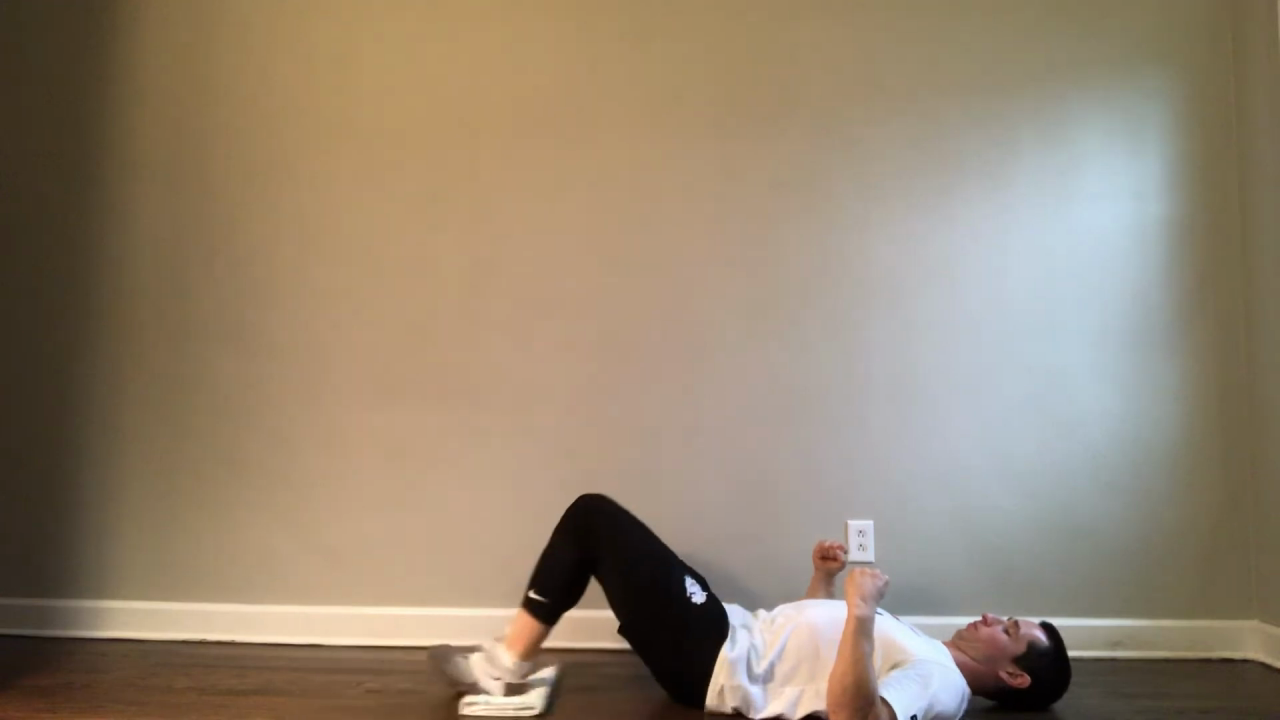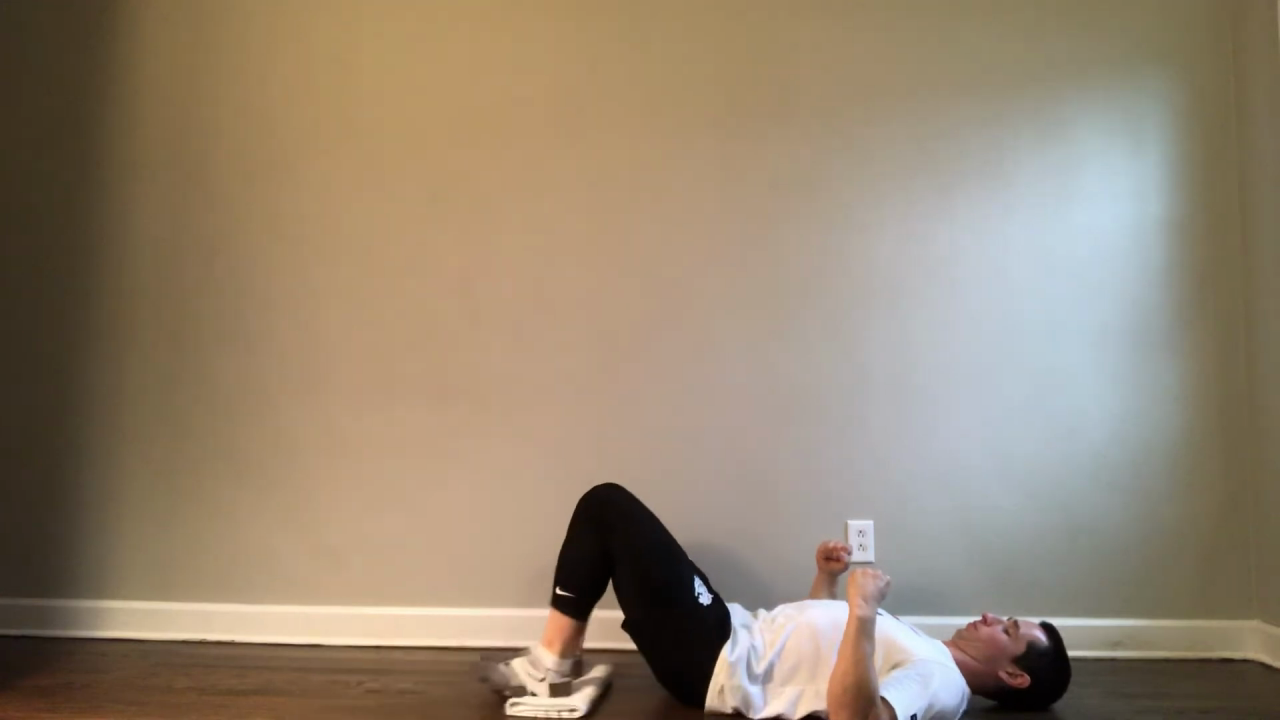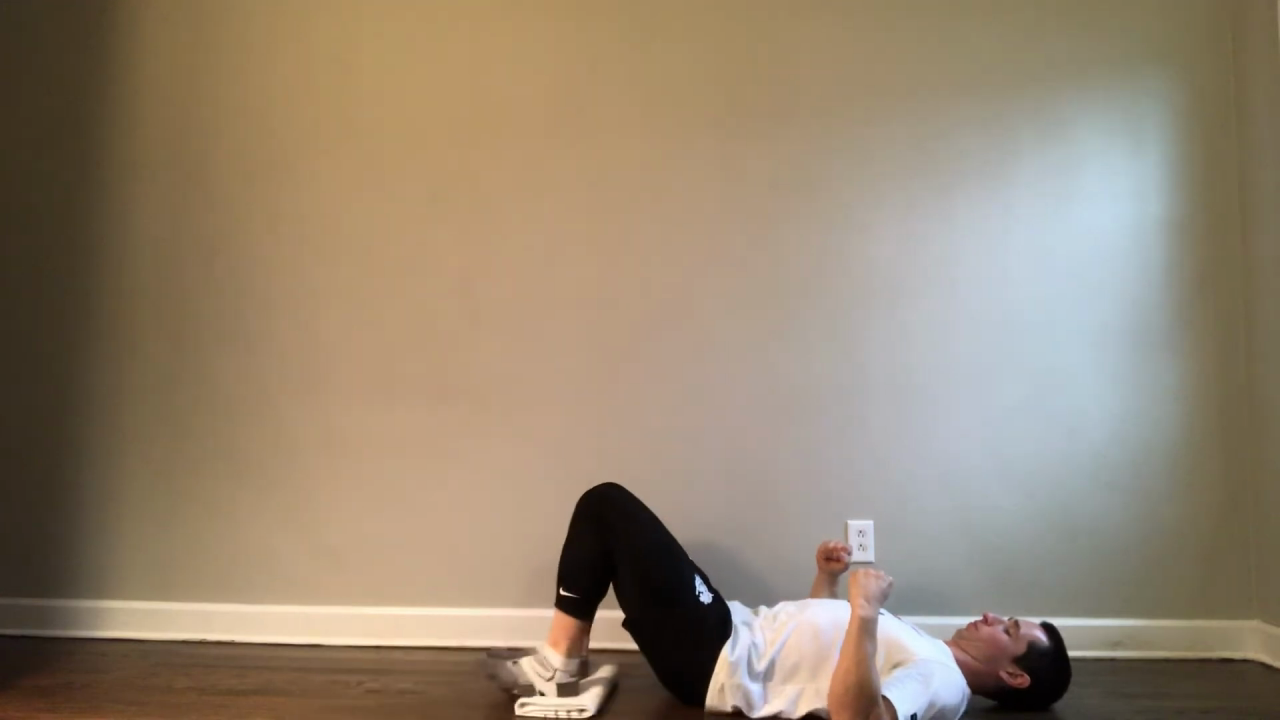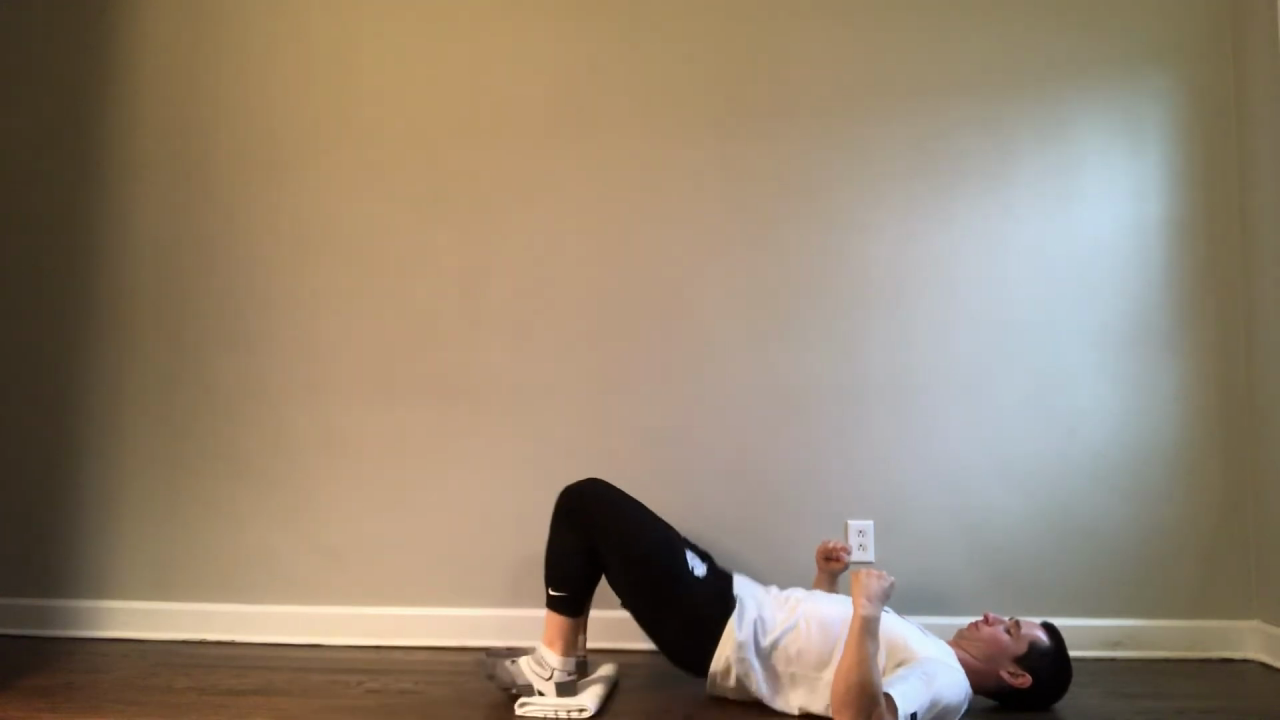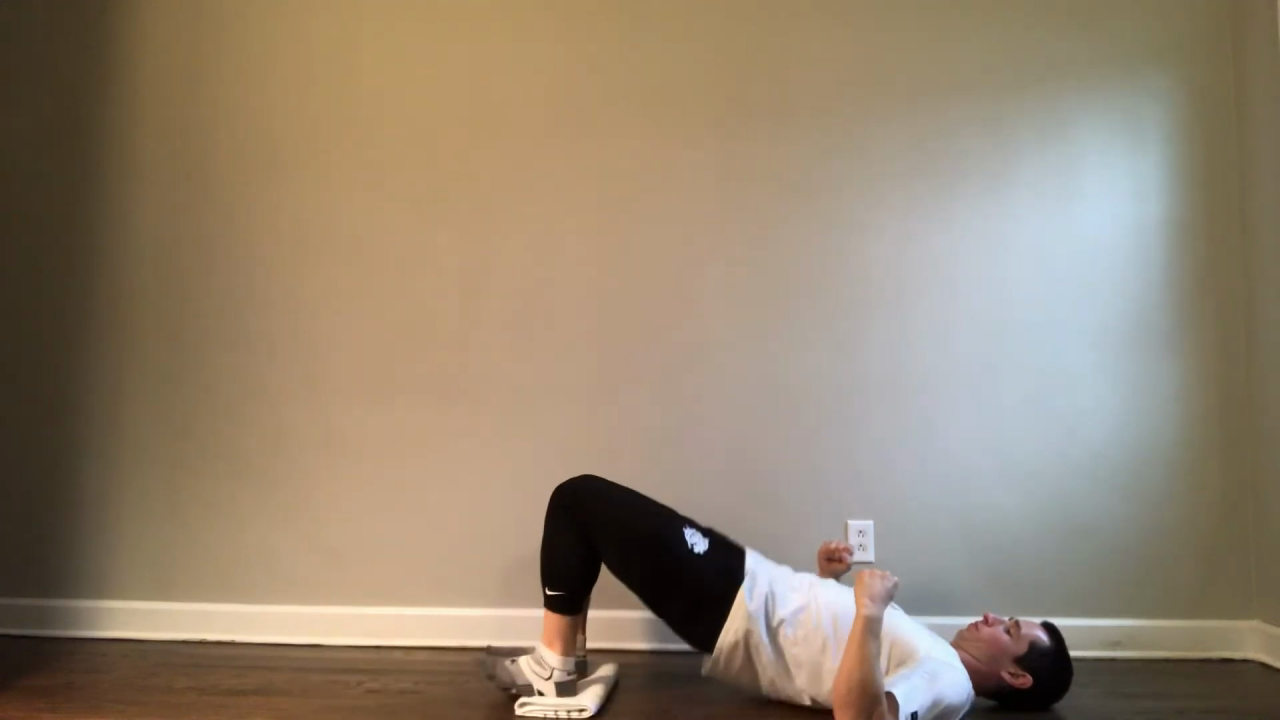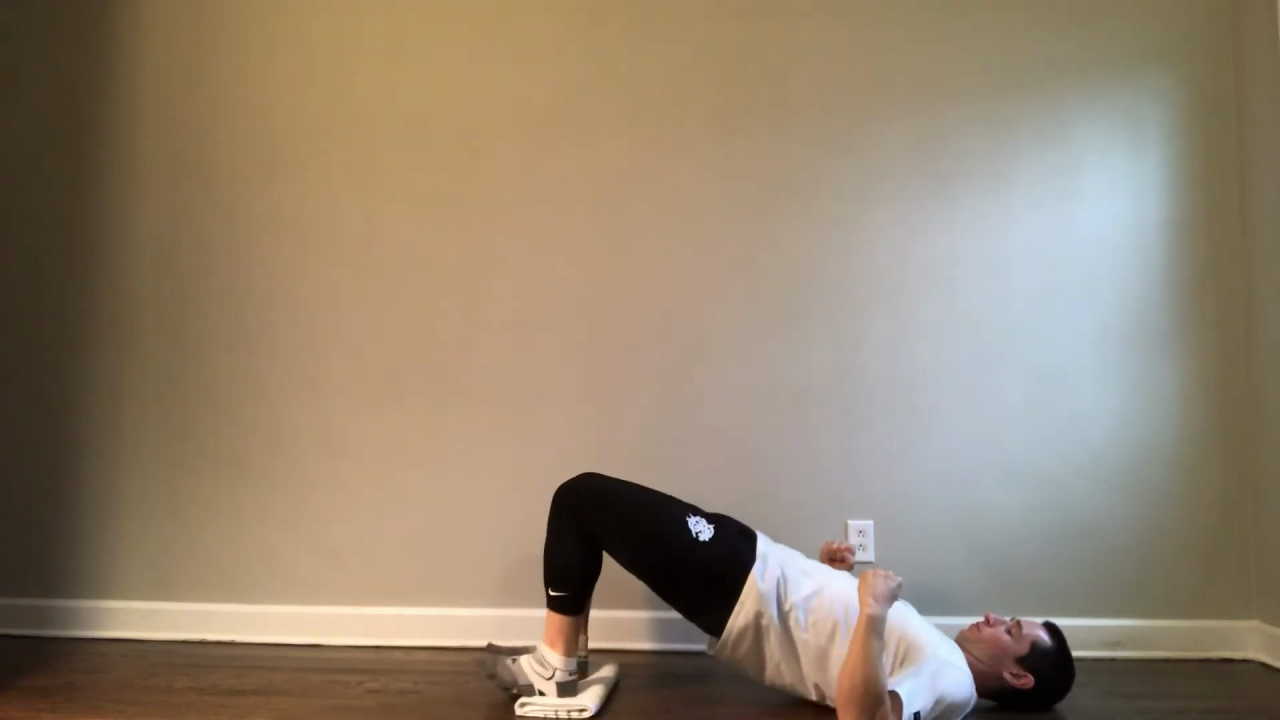
dt=0.2s
person 1, frame 1
right shoulder: (925, 653)
left wrist: (860, 611)
right wrist: (824, 579)
left hip: (717, 663)
right hip: (737, 630)
left knee: (593, 517)
right knee: (593, 518)
left ankle: (507, 662)
right ankle: (507, 661)
person 1, frame 2
right shoulder: (927, 655)
left wrist: (861, 612)
right wrist: (828, 580)
left hip: (718, 665)
right hip: (736, 631)
left knee: (607, 505)
right knee: (607, 510)
left ankle: (551, 665)
right ankle: (550, 663)
person 1, frame 3
right shoulder: (928, 655)
left wrist: (864, 612)
right wrist: (828, 581)
left hip: (717, 663)
right hip: (735, 631)
left knee: (605, 506)
right knee: (607, 508)
left ankle: (557, 668)
right ankle: (558, 664)
person 1, frame 4
right shoulder: (930, 656)
left wrist: (866, 611)
right wrist: (827, 580)
left hip: (724, 635)
right hip: (737, 608)
left knee: (585, 502)
right knee: (591, 502)
left ankle: (553, 668)
right ankle: (555, 664)
person 1, frame 5
right shoulder: (934, 659)
left wrist: (868, 610)
right wrist: (830, 580)
left hip: (736, 604)
right hip: (747, 586)
left knee: (578, 499)
right knee: (585, 499)
left ankle: (553, 669)
right ankle: (555, 663)
person 1, frame 6
right shoulder: (939, 659)
left wrist: (872, 611)
right wrist: (837, 579)
left hip: (744, 583)
right hip: (752, 574)
left knee: (581, 498)
right knee: (587, 497)
left ankle: (554, 668)
right ankle: (557, 662)
